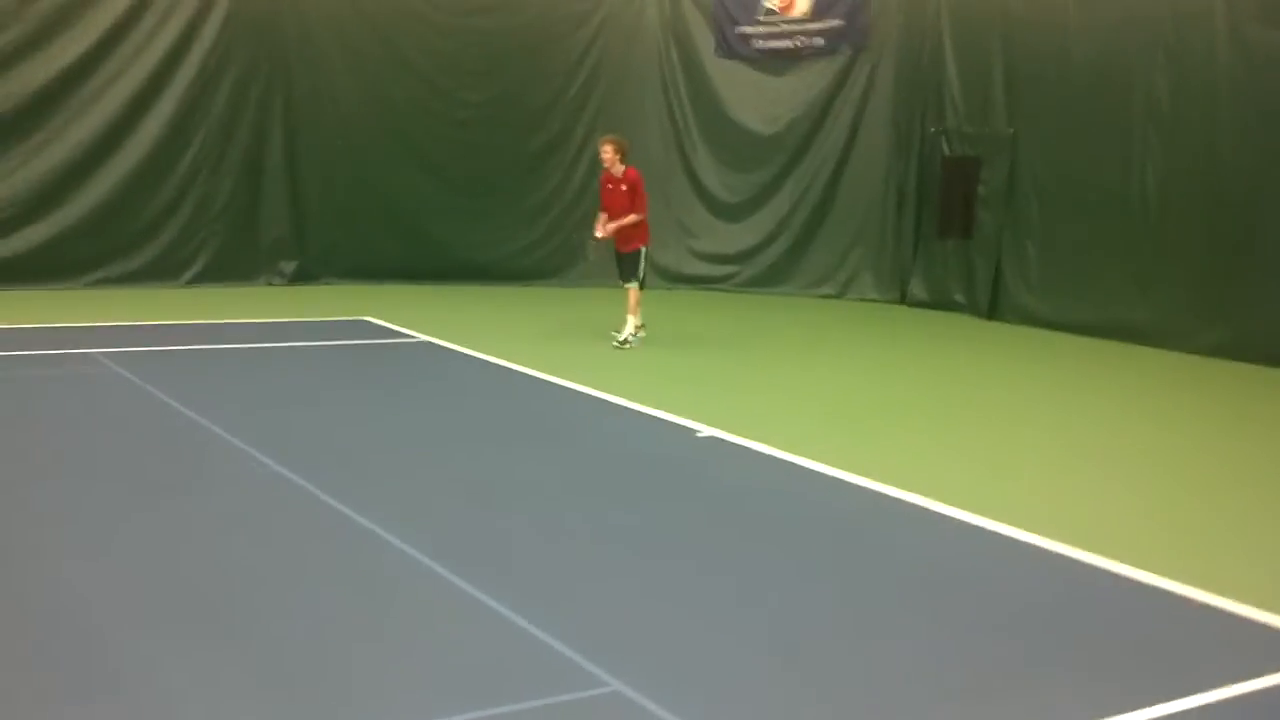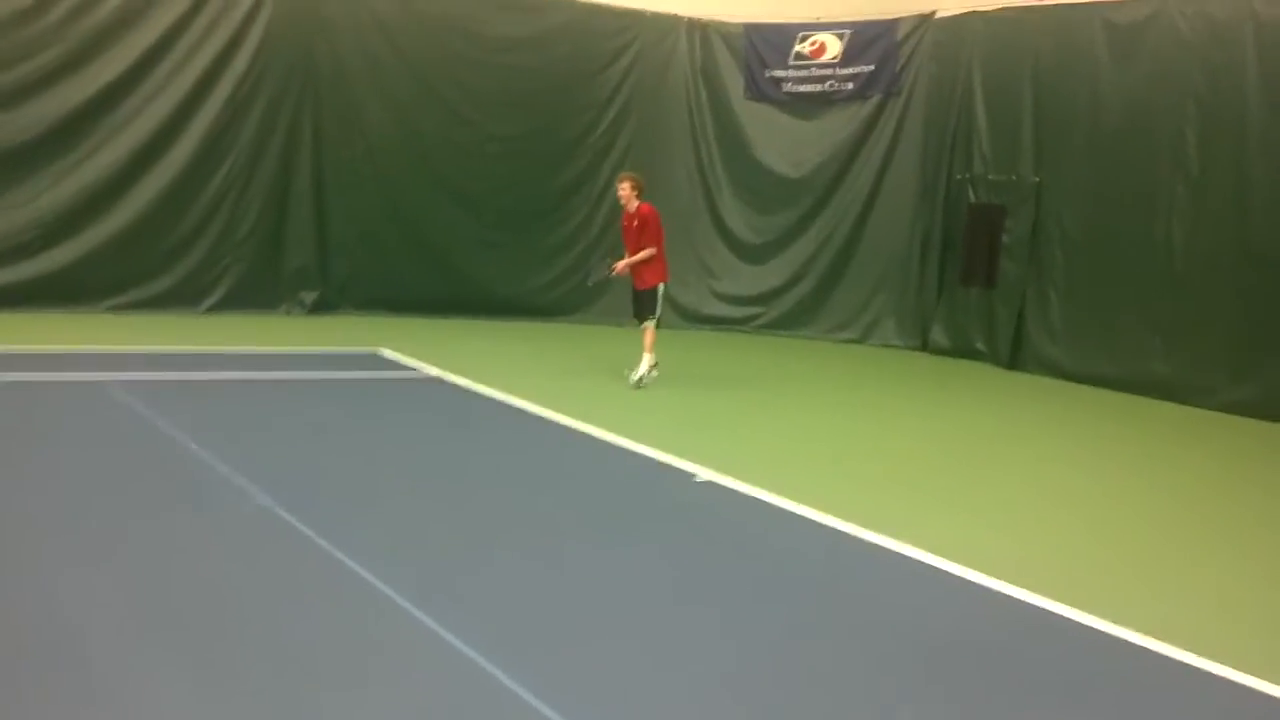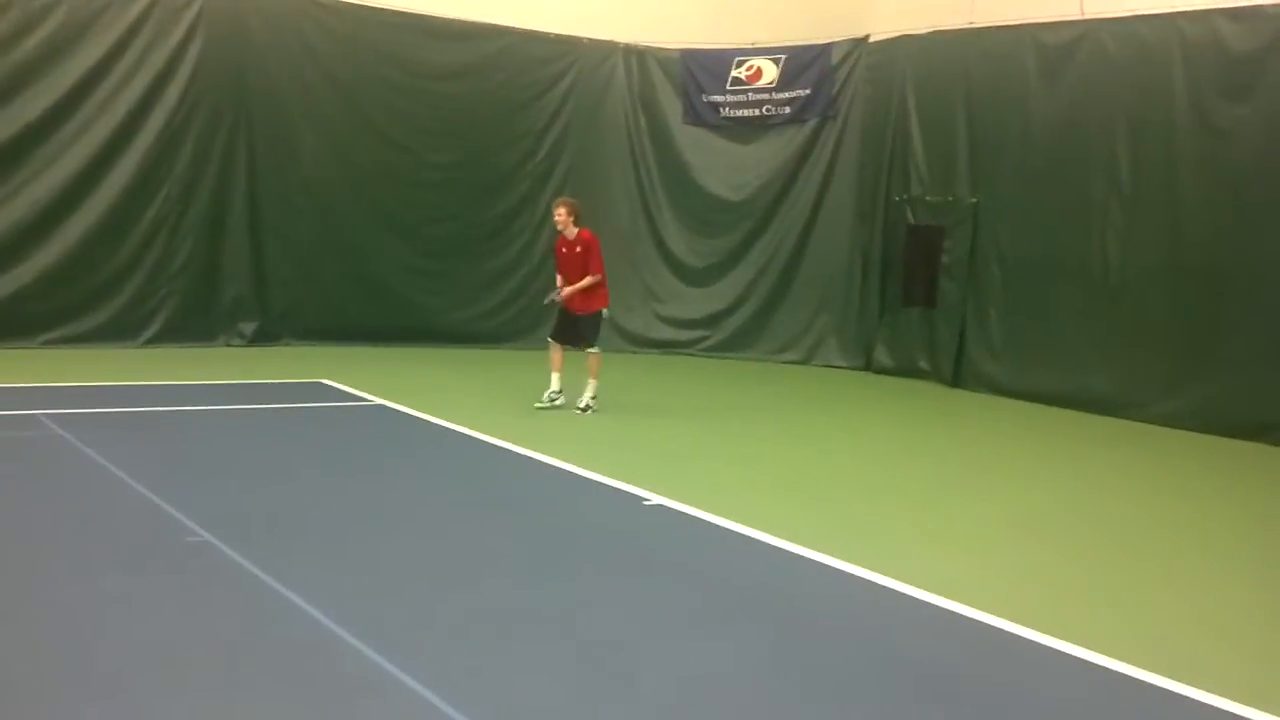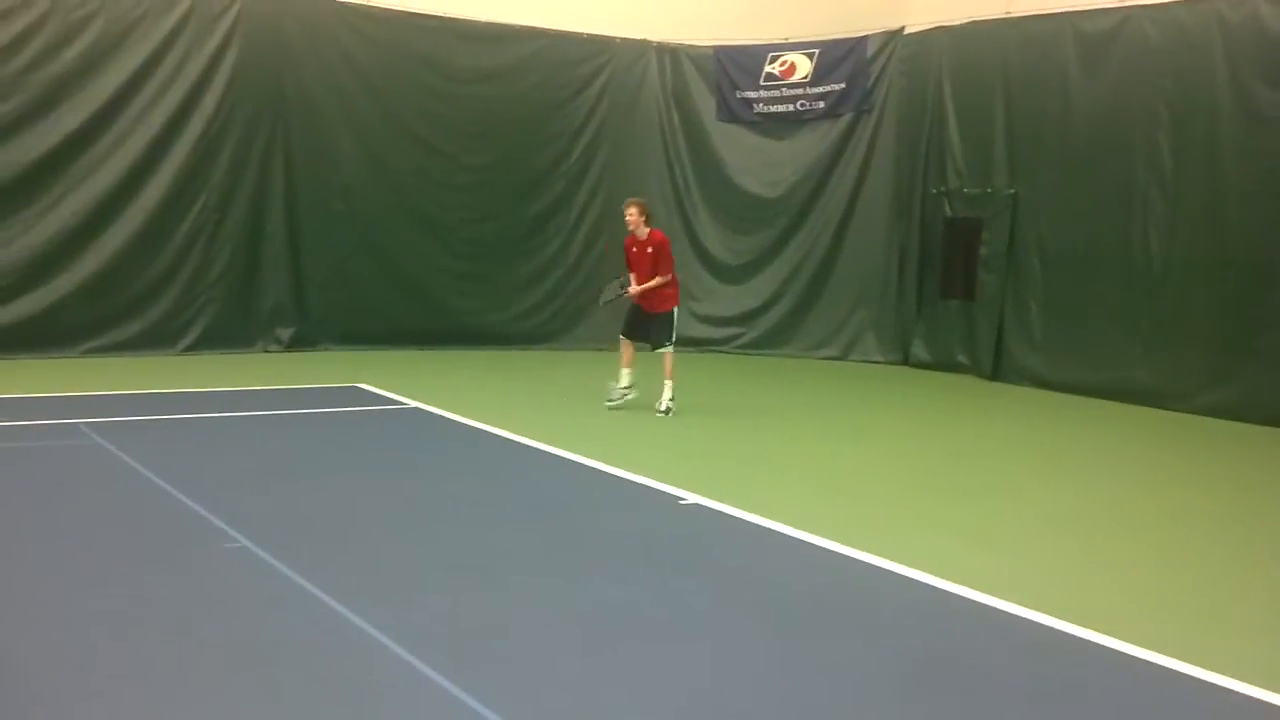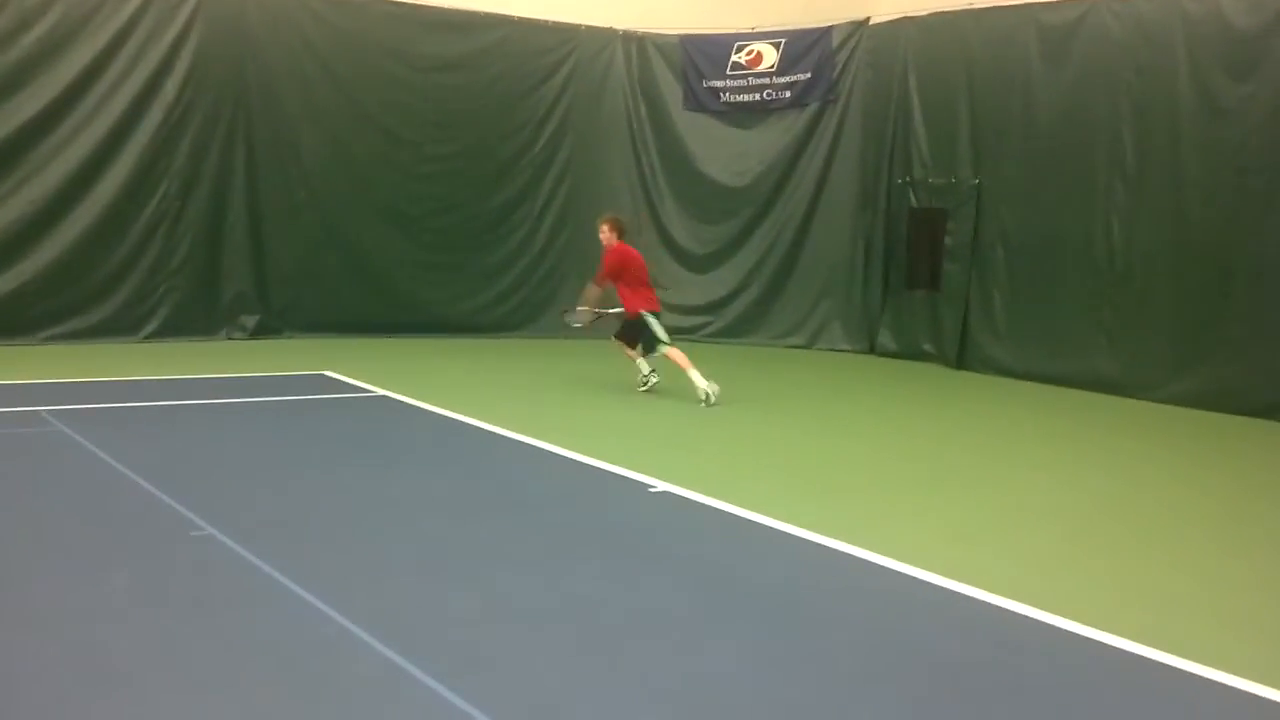
dt=0.5s
person 1, frame 1
left shoulder: (633, 178)
right shoulder: (605, 179)
left elbow: (640, 213)
left wrist: (616, 225)
right wrist: (600, 227)
left hip: (635, 239)
right hip: (619, 239)
left knee: (633, 283)
right knee: (628, 283)
left ankle: (630, 331)
right ankle: (638, 325)
person 1, frame 2
left shoulder: (648, 213)
right shoulder: (626, 215)
left elbow: (652, 249)
left wrist: (627, 262)
right wrist: (626, 264)
left hip: (653, 276)
right hip: (638, 275)
left knee: (649, 321)
right knee: (643, 321)
left ankle: (645, 369)
right ankle: (650, 363)
person 1, frame 3
left shoulder: (588, 239)
right shoulder: (559, 243)
left elbow: (597, 275)
left wrist: (572, 289)
right wrist: (560, 289)
left hip: (593, 302)
right hip: (570, 302)
left knee: (591, 348)
right knee: (555, 341)
left ankle: (590, 396)
right ankle: (556, 390)
person 1, frame 4
left shoulder: (660, 240)
right shoulder: (628, 242)
left elbow: (666, 275)
left wrist: (641, 289)
right wrist: (634, 287)
left hip: (664, 301)
right hip: (640, 300)
left knee: (664, 347)
right knee: (627, 338)
left ankle: (667, 397)
right ankle: (624, 386)
person 1, frame 5
left shoulder: (614, 254)
right shoulder: (629, 253)
left elbow: (598, 284)
left wrist: (585, 305)
right wrist: (624, 303)
left hip: (643, 308)
right hip: (636, 308)
left knee: (664, 348)
right knee: (622, 340)
left ankle: (703, 384)
right ankle: (648, 374)
